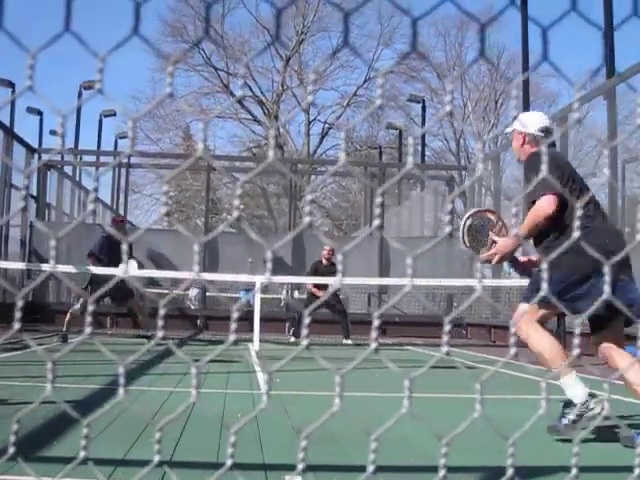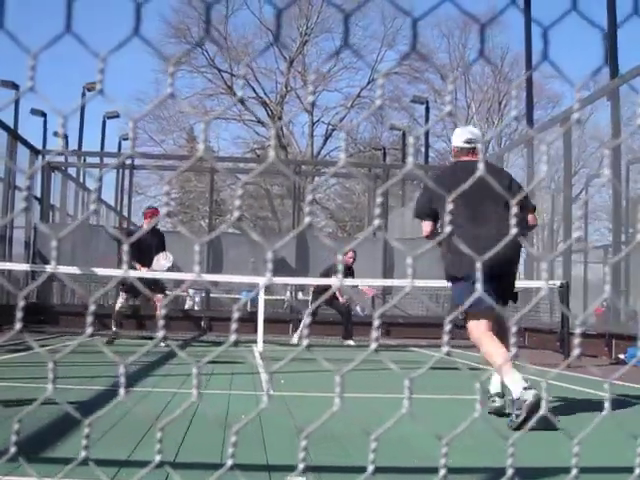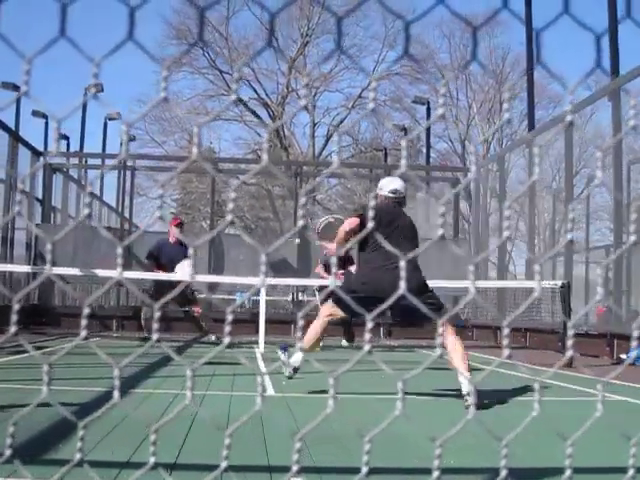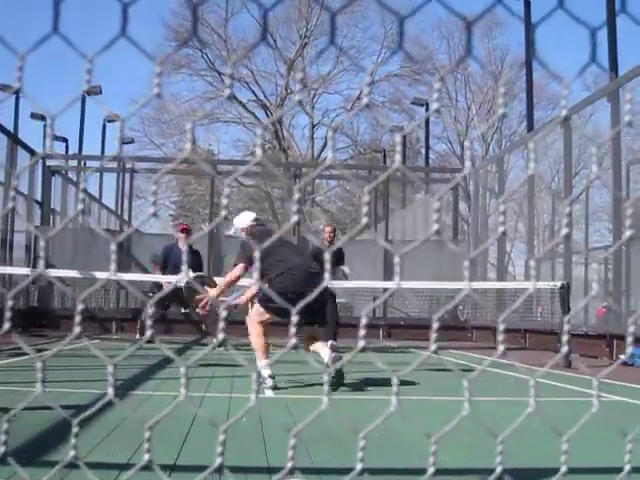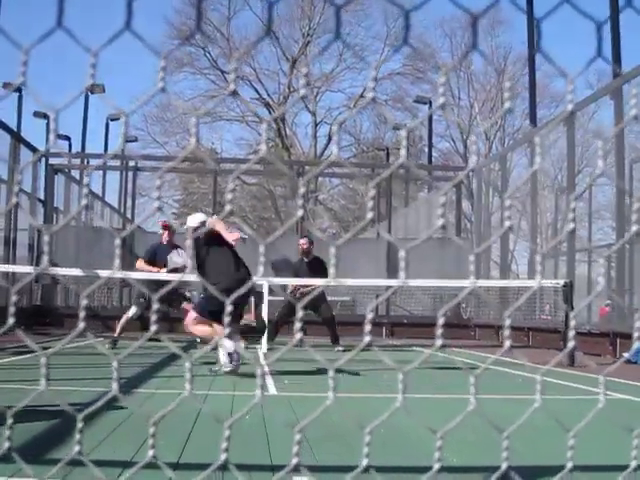
dt=0.3s
person 1, frame 1
left shoulder: (537, 159)
right shoulder: (552, 162)
left elbow: (547, 205)
left wrist: (513, 240)
right wrist: (541, 259)
left hip: (581, 258)
right hip: (608, 256)
left knee: (524, 320)
right knee: (610, 348)
left ankle: (582, 398)
person 1, frame 2
left shoulder: (437, 179)
right shoulder: (502, 176)
left elbow: (428, 231)
right elbow: (530, 219)
left hip: (465, 261)
right hip: (503, 257)
left knee: (481, 333)
right knee: (492, 320)
left ankle: (522, 392)
right ankle: (497, 390)
person 1, frame 3
left shoulder: (374, 211)
right shoulder: (408, 223)
left elbow: (350, 224)
left wrist: (336, 246)
left hip: (369, 281)
right hip: (409, 282)
left knee: (324, 314)
right knee: (447, 331)
left ankle: (295, 362)
right ankle: (467, 389)
person 1, frame 4
left shoulder: (253, 236)
right shoulder: (272, 237)
left elbow: (239, 271)
right elbow: (264, 279)
left wrist: (215, 292)
right wrist: (244, 298)
left hip: (291, 278)
right hip: (314, 278)
left knee: (254, 321)
right knee: (307, 338)
left ankle: (267, 377)
right ankle: (329, 357)
person 1, frame 5
left shoulder: (198, 236)
right shoulder: (218, 239)
left elbow: (214, 222)
left wrist: (226, 234)
left hip: (223, 288)
right hip: (242, 286)
left knee: (191, 324)
right knee: (220, 322)
left ankle: (229, 345)
right ankle: (227, 360)
person 2, frame 1
right shoulder: (104, 240)
right elbow: (91, 259)
left hip: (118, 281)
right hip: (99, 279)
left knee: (136, 305)
right knee: (82, 305)
right ankle: (64, 331)
person 2, frame 2
left shoulder: (159, 235)
right shoulder: (133, 233)
left elbow: (162, 254)
right elbow: (127, 255)
right wrist: (140, 268)
left knee: (160, 300)
right knee: (121, 302)
left ankle: (161, 336)
right ankle: (114, 331)
person 2, frame 3
left shoulder: (185, 248)
right shoulder: (160, 244)
right elbow: (150, 262)
right wrist: (162, 273)
left hip: (179, 282)
right hip: (162, 282)
left knee: (197, 310)
right knee: (147, 310)
left ankle: (208, 333)
right ankle: (147, 335)
person 2, frame 4
left shoulder: (195, 254)
right shoulder: (168, 249)
left elbow: (199, 274)
right elbow: (158, 269)
right wrist: (164, 282)
left hip: (184, 290)
right hip: (167, 288)
right ankle: (139, 337)
person 2, frame 5
left shoulder: (178, 250)
right shoulder: (155, 247)
left elbow: (181, 271)
right elbow: (139, 265)
left wrist: (183, 267)
right wrist: (158, 270)
left hip: (169, 288)
right hip: (152, 287)
right knee: (134, 311)
right ankle: (115, 337)
person 3, frame 1
left shoulder: (335, 268)
right shoulder: (315, 265)
right elbow: (308, 283)
left wrist: (335, 288)
right wrist: (318, 293)
left hip: (330, 295)
right hip: (315, 294)
left knee: (342, 312)
right knee: (303, 313)
left ankle: (346, 338)
right ankle: (294, 336)
person 3, frame 2
left shoulder: (350, 270)
right shoulder: (338, 267)
left wrist: (366, 290)
right wrist: (339, 297)
left hip: (330, 293)
right hip: (320, 290)
left knee: (346, 310)
right knee: (312, 312)
left ankle: (347, 338)
right ankle: (298, 335)
person 3, frame 3
left shoulder: (348, 258)
right shoulder: (329, 256)
left elbow: (352, 268)
right elbow: (318, 270)
right wrist: (328, 277)
right hip: (323, 288)
left ankle: (347, 339)
person 3, frame 4
left shoulder: (339, 251)
right shoulder: (316, 248)
left elbow: (340, 267)
left wrist: (341, 275)
left knee: (332, 314)
left ankle: (331, 341)
person 3, frame 5
left shoulder: (319, 262)
right shoulder: (298, 264)
left wrist: (307, 289)
right wrist: (290, 291)
left hip: (316, 297)
right hip: (299, 296)
left knee: (329, 317)
right knee: (281, 316)
left ankle: (336, 343)
right ankle: (268, 340)
